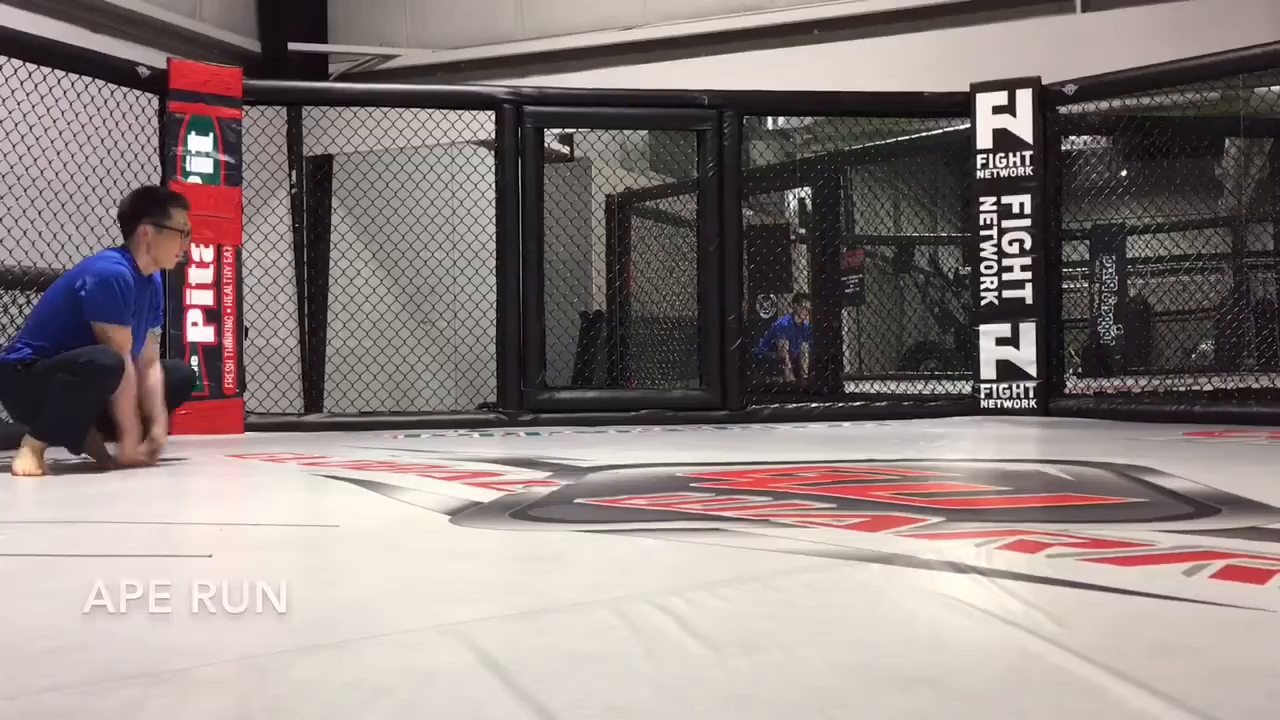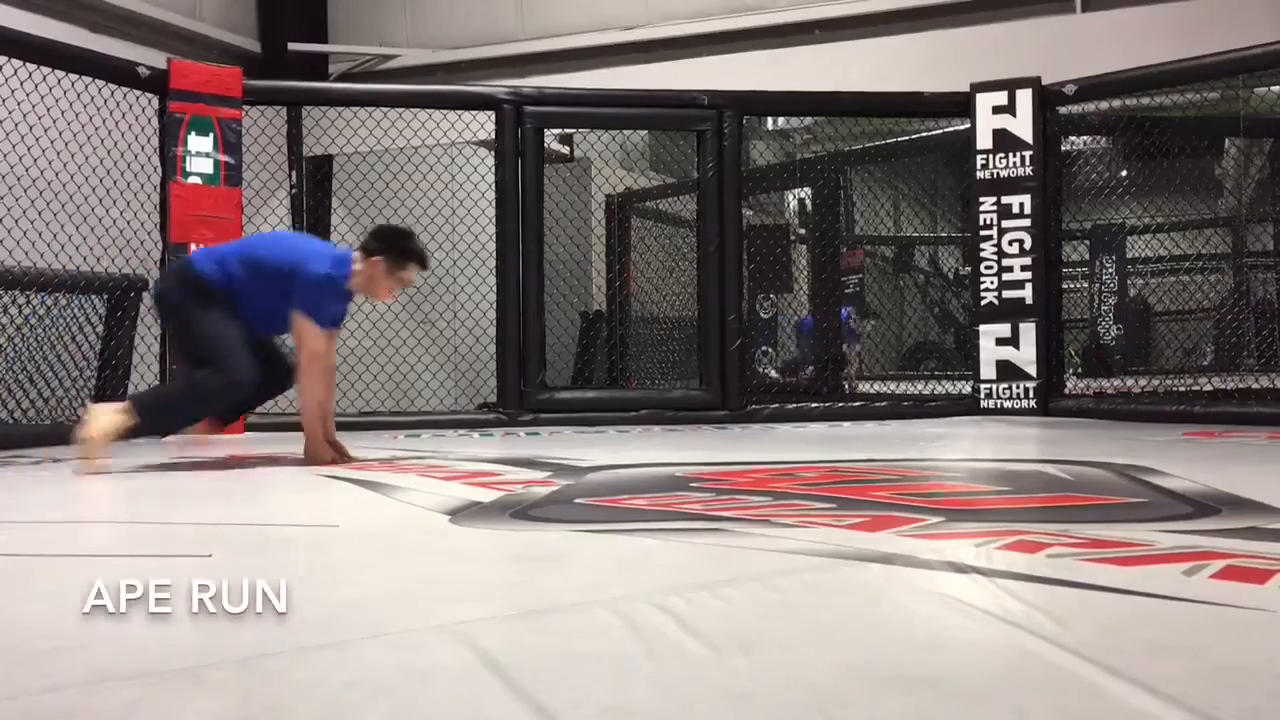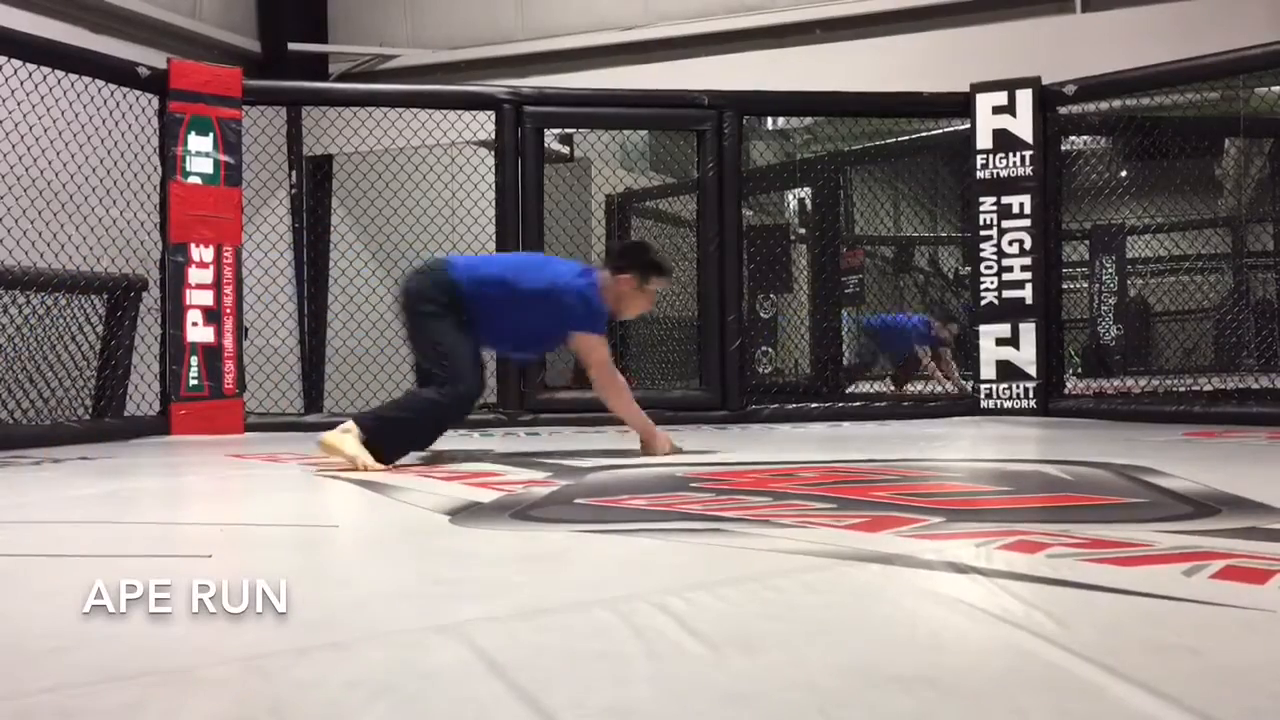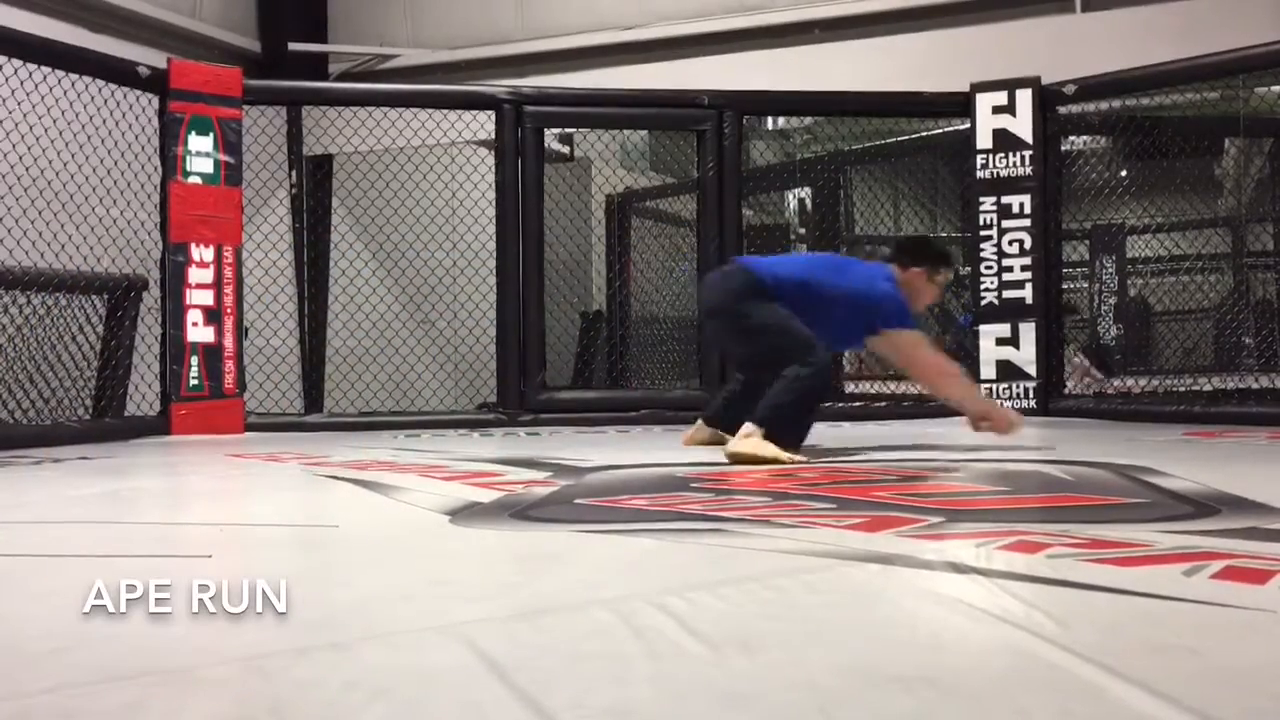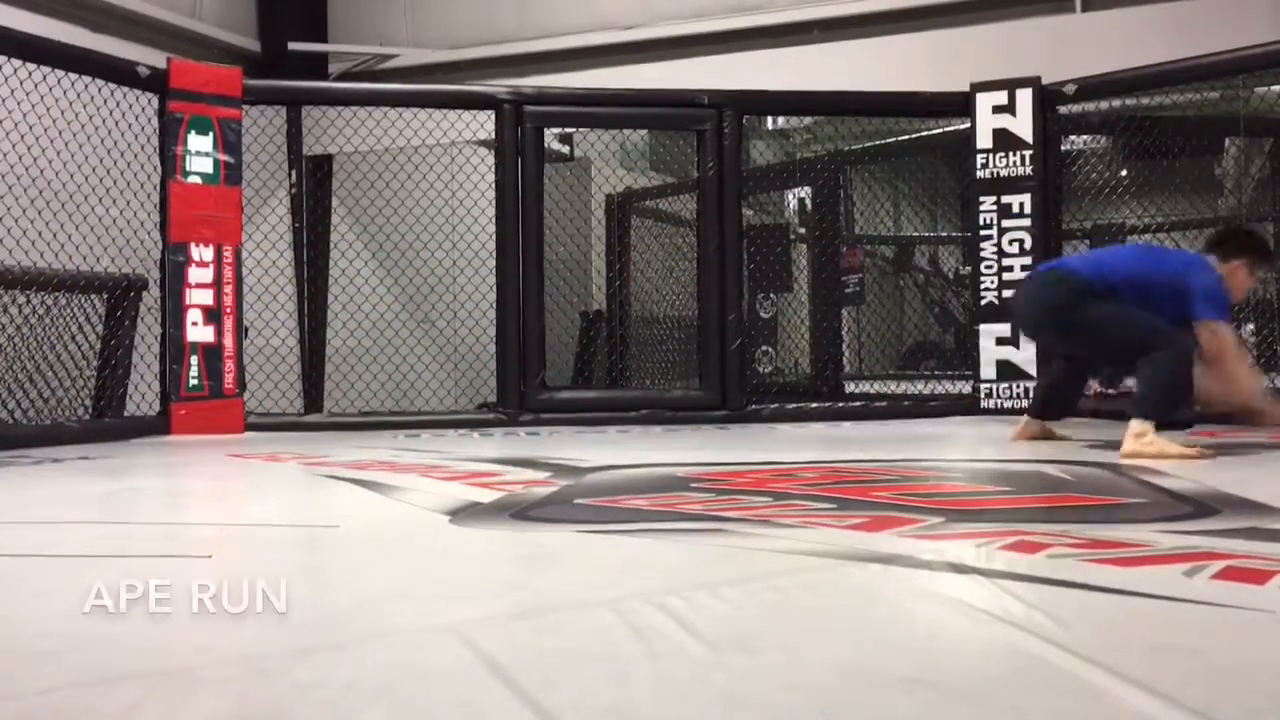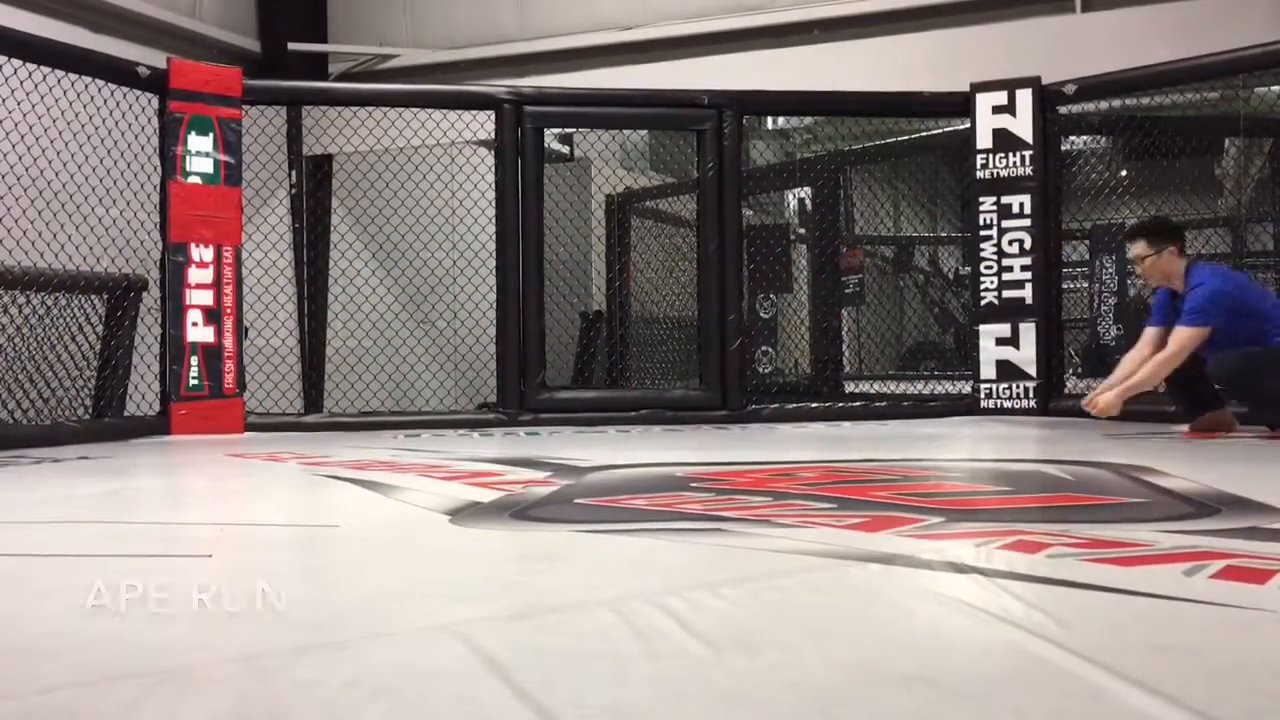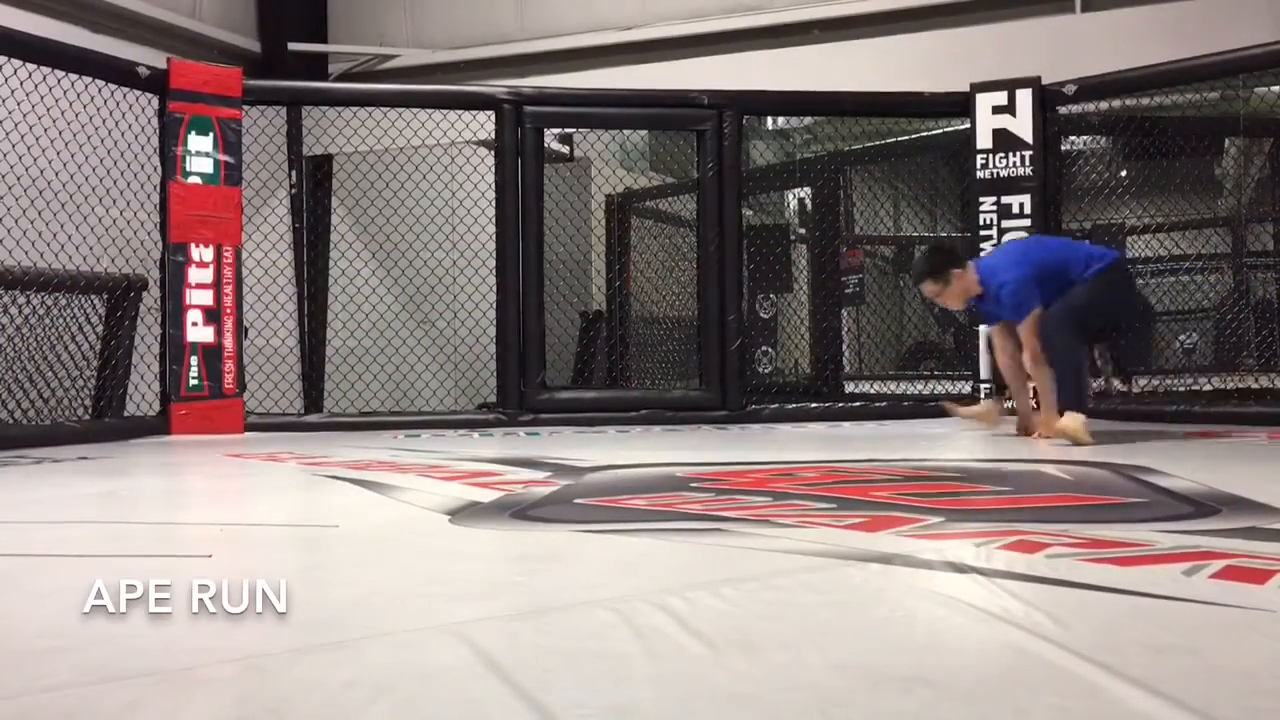
dt=0.7s
person 1, frame 1
left shoulder: (152, 281)
right shoulder: (110, 275)
left elbow: (146, 361)
right elbow: (120, 363)
left wrist: (157, 425)
right wrist: (129, 438)
right hip: (25, 382)
left knee: (180, 376)
right knee: (105, 363)
left ankle: (88, 438)
right ankle: (36, 443)
person 1, frame 2
left shoulder: (340, 282)
right shoulder: (324, 274)
left elbow: (326, 364)
right elbow: (311, 365)
left wrist: (327, 431)
right wrist: (315, 437)
left hip: (219, 297)
right hip: (193, 292)
left knee: (280, 376)
right knee: (234, 379)
right ankle: (123, 415)
person 1, frame 3
left shoulder: (579, 284)
right shoulder: (586, 293)
left elbow: (599, 373)
right elbow: (605, 376)
right wrist: (648, 432)
left hip: (442, 290)
right hip: (436, 295)
left knee: (453, 384)
right knee: (458, 388)
right ankle: (350, 435)
person 1, frame 4
left shoulder: (873, 284)
right shoulder: (880, 293)
left elbow: (919, 366)
right elbow: (932, 368)
left wrist: (974, 408)
right wrist: (991, 410)
left hip: (723, 294)
right hip: (732, 297)
left knee: (768, 371)
right knee: (814, 365)
left ankle: (708, 427)
right ankle: (750, 436)
person 1, frame 5
left shoulder: (1176, 268)
right shoulder: (1206, 281)
right elbow: (1231, 362)
left hip: (1034, 300)
right hip: (1060, 300)
right knee: (1173, 348)
left ankle: (1035, 421)
right ankle: (1141, 434)
person 1, frame 6
left shoulder: (1209, 289)
left elbow: (1173, 355)
right elbow: (1143, 350)
left wrist: (1120, 394)
left knee: (1214, 366)
right ankle: (1215, 415)
person 1, frame 7
left shoulder: (1007, 281)
right shoulder: (978, 290)
left elbow: (1033, 352)
right elbow: (1006, 352)
left wrist: (1049, 413)
right wrist: (1024, 411)
left hip: (1107, 278)
left knee: (1053, 327)
left ankle: (1072, 415)
